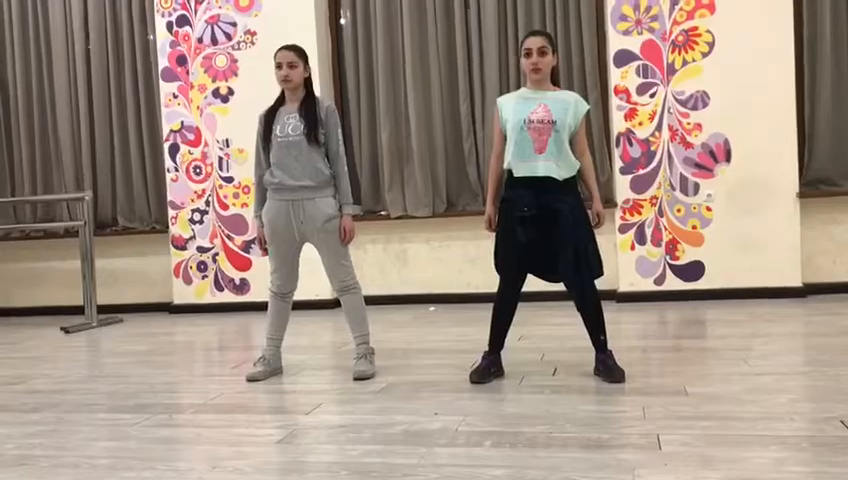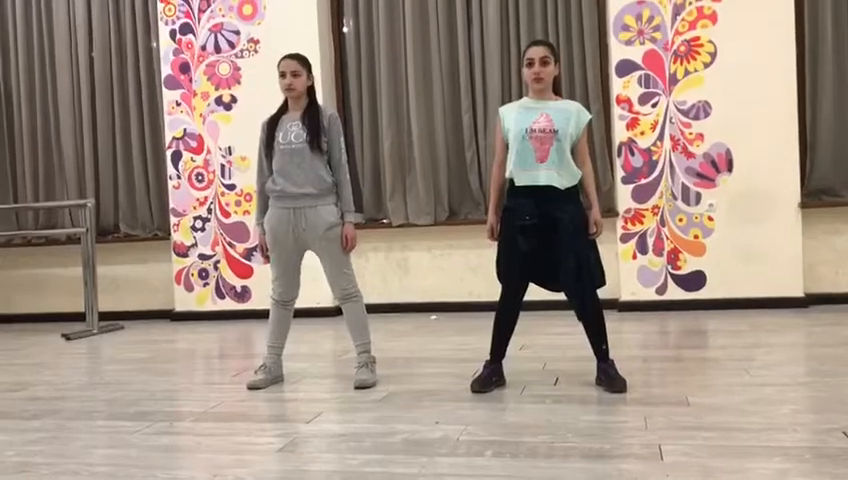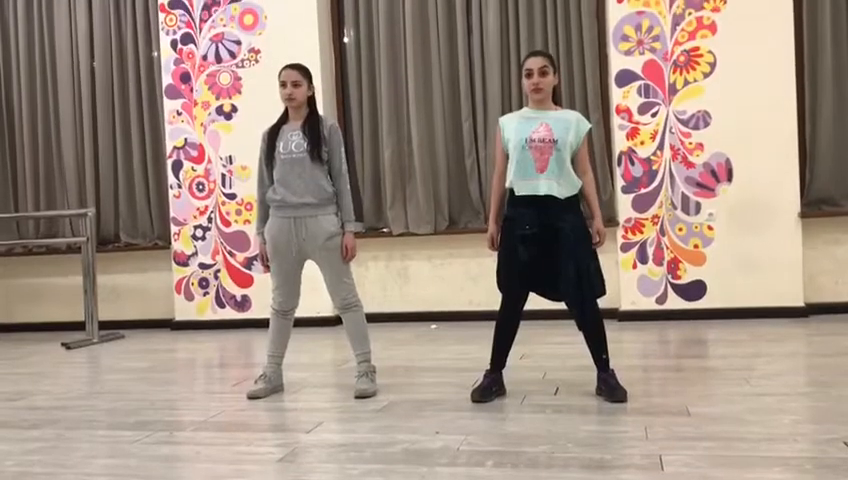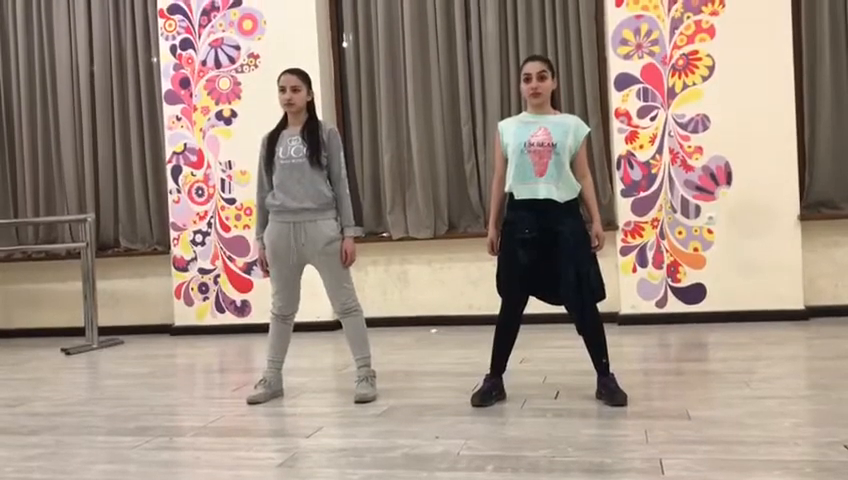
dt=0.3s
person 1, frame 1
left shoulder: (571, 102)
right shoulder: (506, 104)
left elbow: (582, 154)
right elbow: (498, 157)
left wrist: (596, 198)
right wrist: (490, 202)
left hip: (562, 194)
right hip: (520, 195)
left knee: (581, 279)
right knee: (510, 280)
left ankle: (603, 355)
right ankle: (492, 357)
person 1, frame 2
left shoulder: (574, 112)
right shoulder: (508, 113)
left elbow: (584, 164)
right elbow: (500, 166)
left wrist: (594, 207)
right wrist: (493, 210)
left hip: (564, 203)
right hip: (522, 204)
left knee: (583, 289)
right knee: (512, 289)
left ankle: (604, 364)
right ankle: (494, 366)
person 1, frame 3
left shoulder: (573, 121)
right shoulder: (508, 124)
left elbow: (585, 173)
right elbow: (500, 176)
left wrist: (597, 217)
right wrist: (493, 221)
left hip: (565, 213)
right hip: (522, 214)
left knee: (583, 298)
right knee: (512, 299)
left ankle: (605, 374)
right ankle: (494, 375)
person 1, frame 4
left shoulder: (572, 125)
right shoulder: (507, 128)
left elbow: (583, 177)
right elbow: (499, 180)
left wrist: (596, 221)
right wrist: (493, 225)
left hip: (564, 216)
right hip: (521, 217)
left knee: (583, 301)
right knee: (512, 303)
left ankle: (605, 378)
right ankle: (494, 379)
person 2, frame 1
left shoulder: (323, 111)
right shoulder: (268, 117)
left elbow: (339, 161)
right elbow: (261, 169)
left wrist: (347, 210)
right wrist: (258, 217)
left hip: (320, 204)
right hip: (279, 208)
left knee: (344, 280)
right knee: (281, 286)
left ankle: (364, 351)
right ankle: (271, 355)
person 2, frame 2
left shoulder: (326, 119)
right shoulder: (271, 126)
left elbow: (341, 170)
right elbow: (263, 177)
left wrist: (349, 218)
right wrist: (260, 225)
left hip: (321, 212)
right hip: (281, 215)
left knee: (346, 289)
right knee: (282, 294)
left ankle: (365, 360)
right ankle: (272, 363)
person 2, frame 3
left shoulder: (326, 129)
right shoulder: (271, 135)
left elbow: (341, 179)
right elbow: (264, 187)
left wrist: (349, 227)
right wrist: (261, 234)
left hip: (322, 221)
right hip: (282, 224)
left knee: (346, 298)
right knee: (282, 303)
left ankle: (365, 369)
right ankle: (272, 372)
person 2, frame 4
left shoulder: (326, 134)
right shoulder: (271, 141)
left elbow: (341, 184)
right elbow: (264, 192)
left wrist: (349, 232)
right wrist: (260, 239)
left hip: (321, 226)
right hip: (281, 230)
left knee: (346, 303)
right knee: (282, 308)
left ankle: (365, 374)
right ankle: (272, 377)
